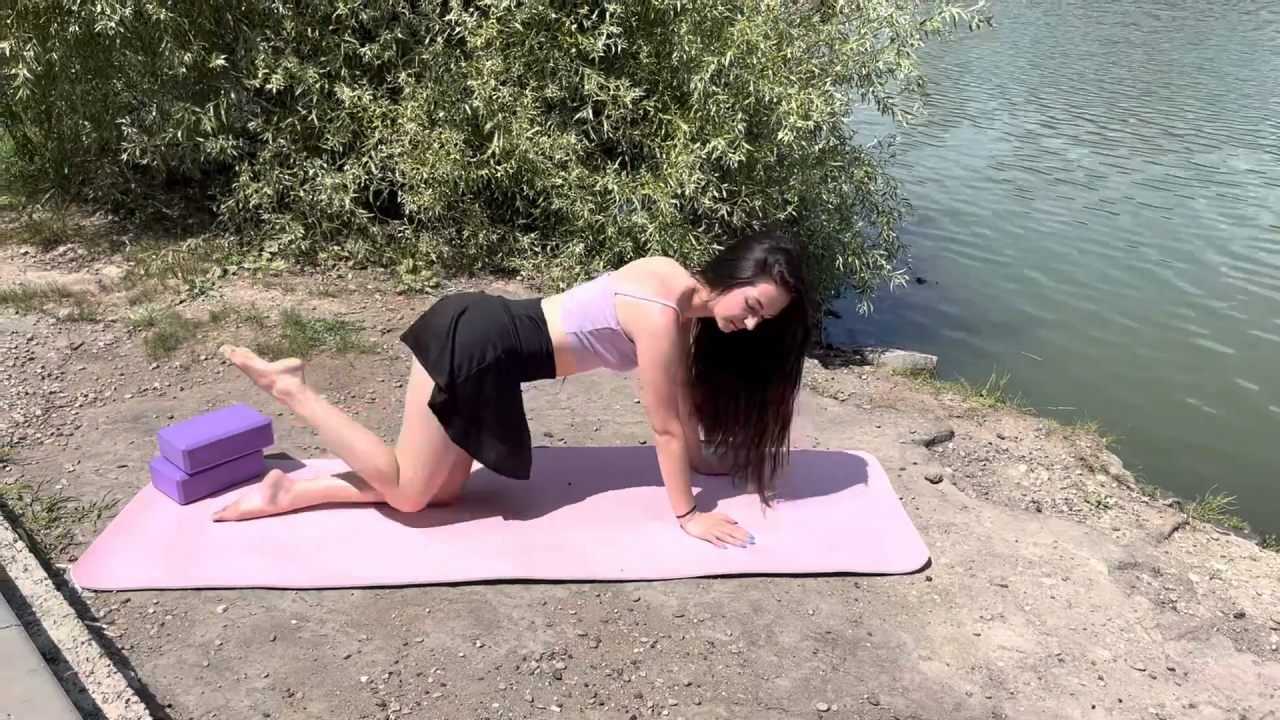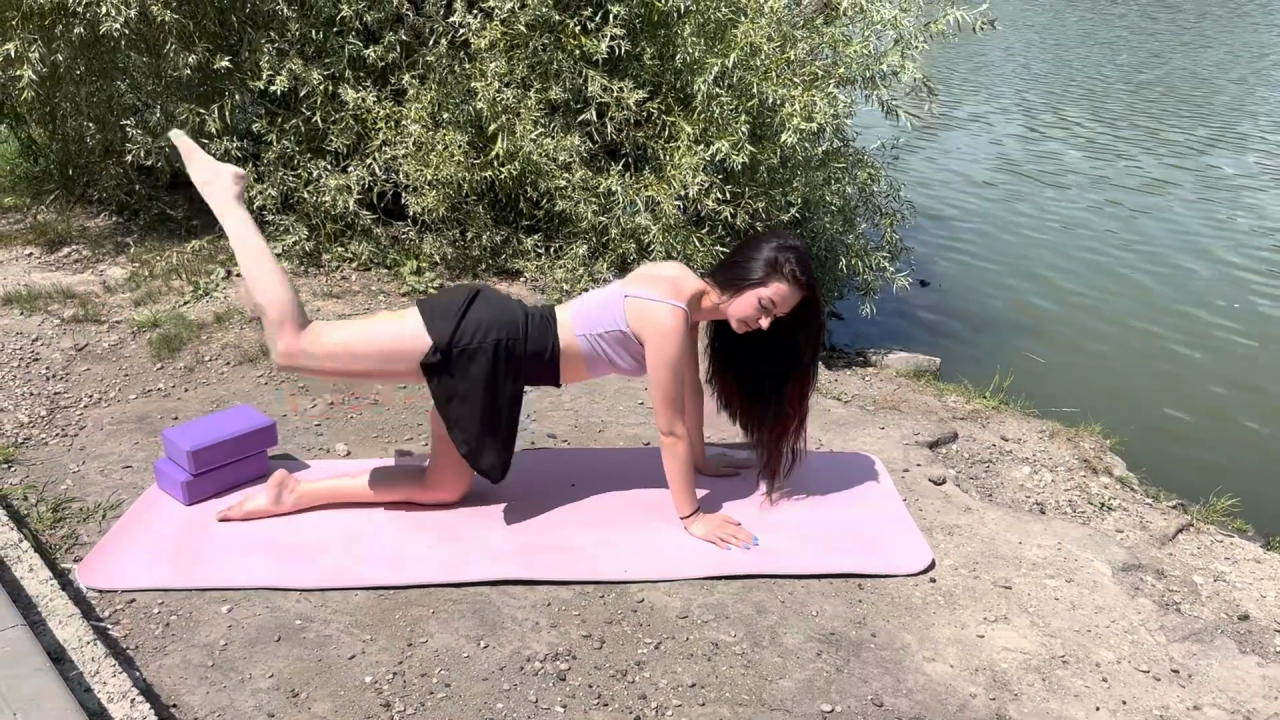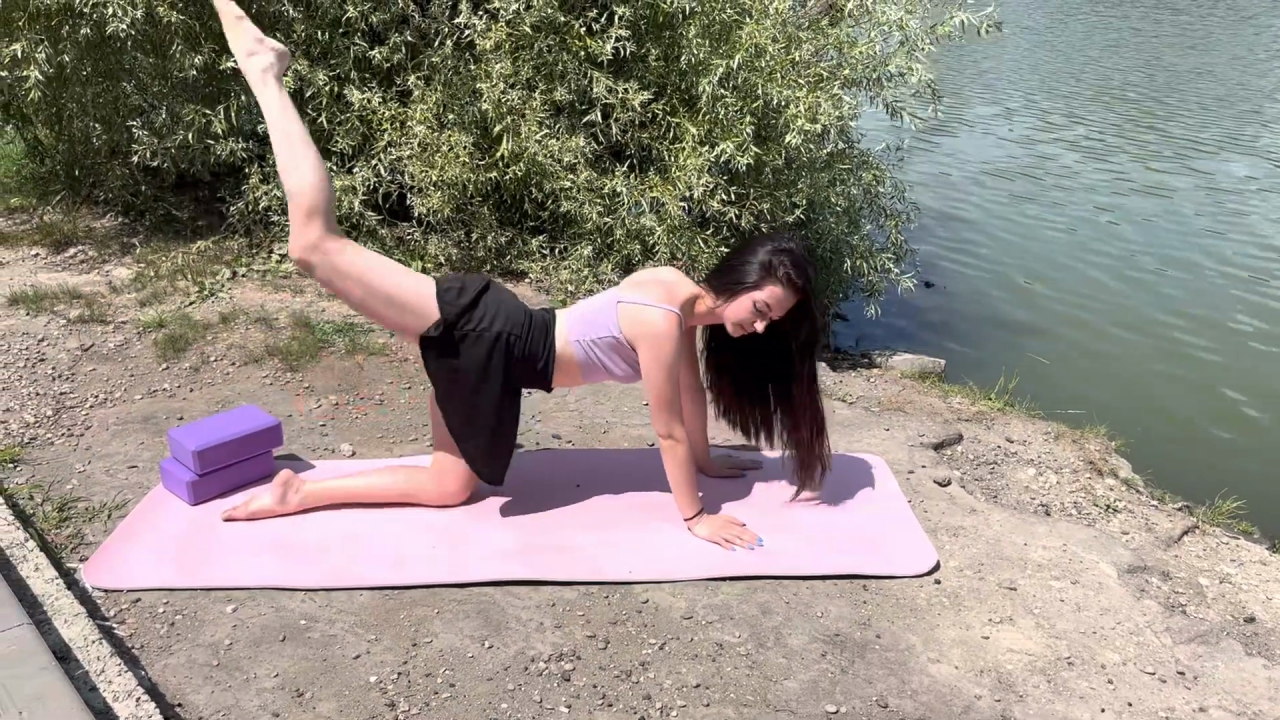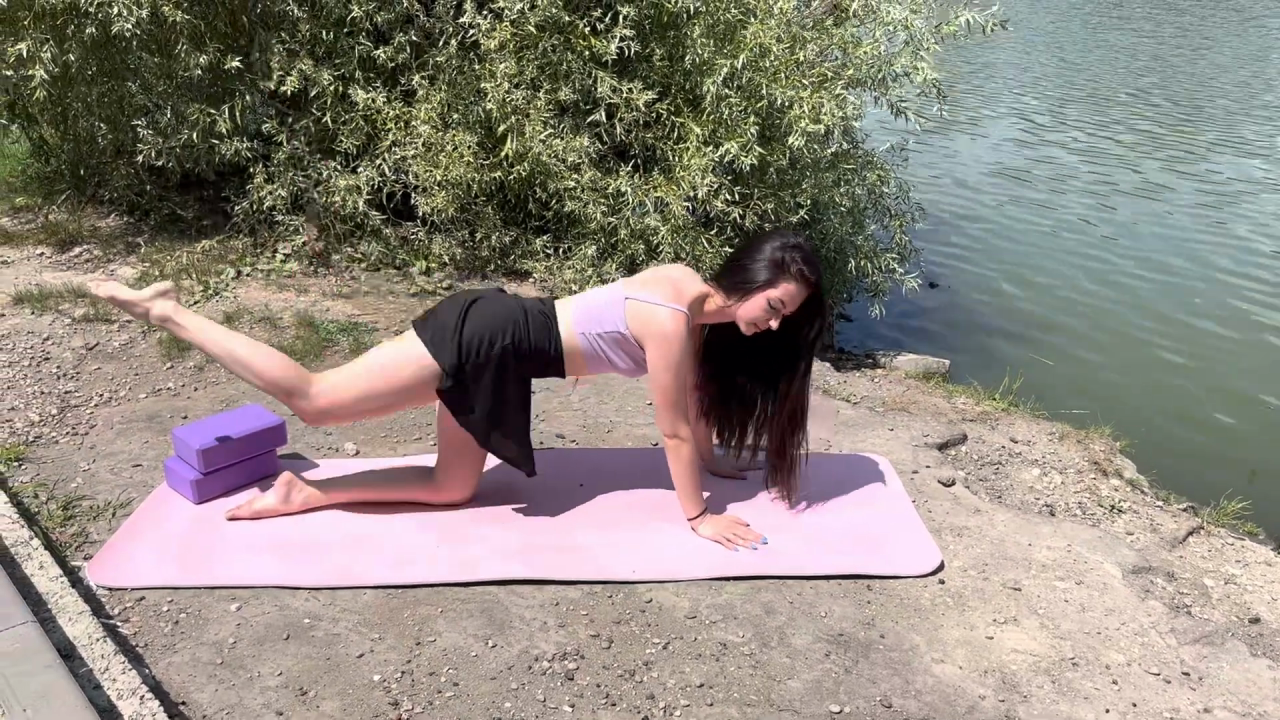
dt=0.3s
person 1, frame 1
left shoulder: (677, 281)
right shoulder: (661, 314)
left elbow: (682, 388)
right elbow: (665, 425)
left wrist: (699, 456)
right wrist: (687, 513)
left hip: (483, 330)
right hip: (475, 345)
left knee: (440, 485)
right knee: (411, 494)
left ankle: (287, 490)
right ankle: (291, 386)
person 1, frame 2
left shoulder: (685, 288)
right shoulder: (671, 317)
left elbow: (685, 392)
right elbow: (671, 430)
left wrist: (699, 461)
right wrist: (689, 515)
left hip: (493, 338)
right hip: (478, 339)
left knee: (443, 486)
right knee: (294, 344)
left ankle: (293, 492)
right ankle: (224, 191)
person 1, frame 3
left shoulder: (691, 299)
right shoulder: (665, 321)
left elbow: (696, 397)
right elbow: (670, 433)
left wrist: (708, 459)
right wrist: (695, 515)
left hip: (489, 355)
right hip: (480, 330)
left knee: (452, 486)
right knee: (315, 244)
left ankle: (295, 495)
right ankle: (269, 82)
person 1, frame 4
left shoulder: (688, 284)
right shoulder: (674, 319)
left elbow: (689, 401)
right elbow: (675, 430)
left wrist: (707, 455)
right wrist: (699, 513)
left hip: (505, 328)
right hip: (486, 339)
left knee: (455, 485)
right knee: (309, 397)
left ankle: (300, 491)
right ankle: (165, 309)
